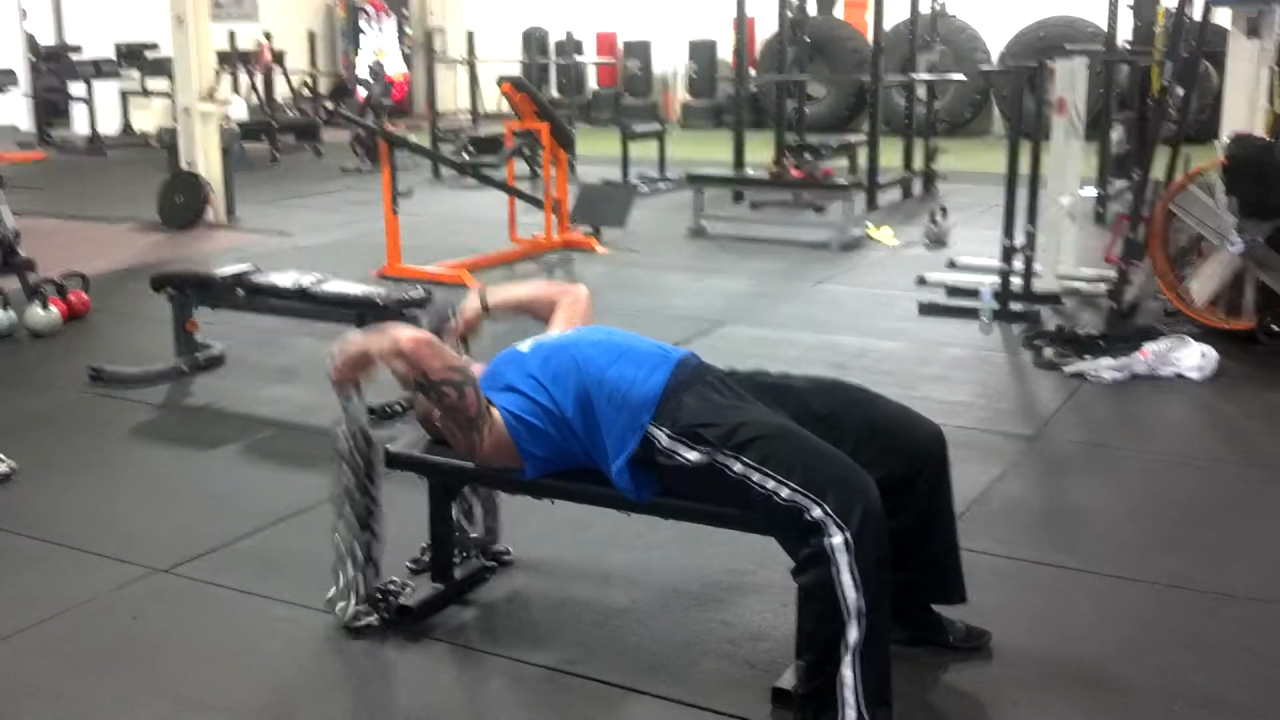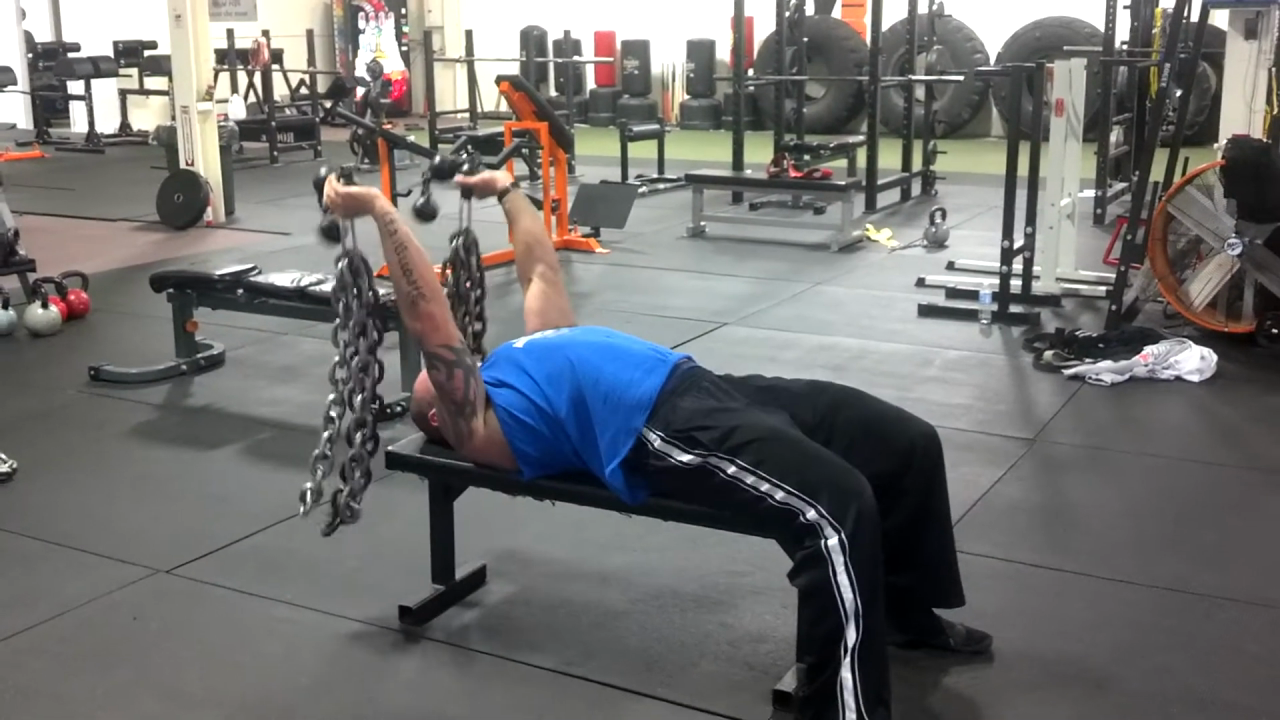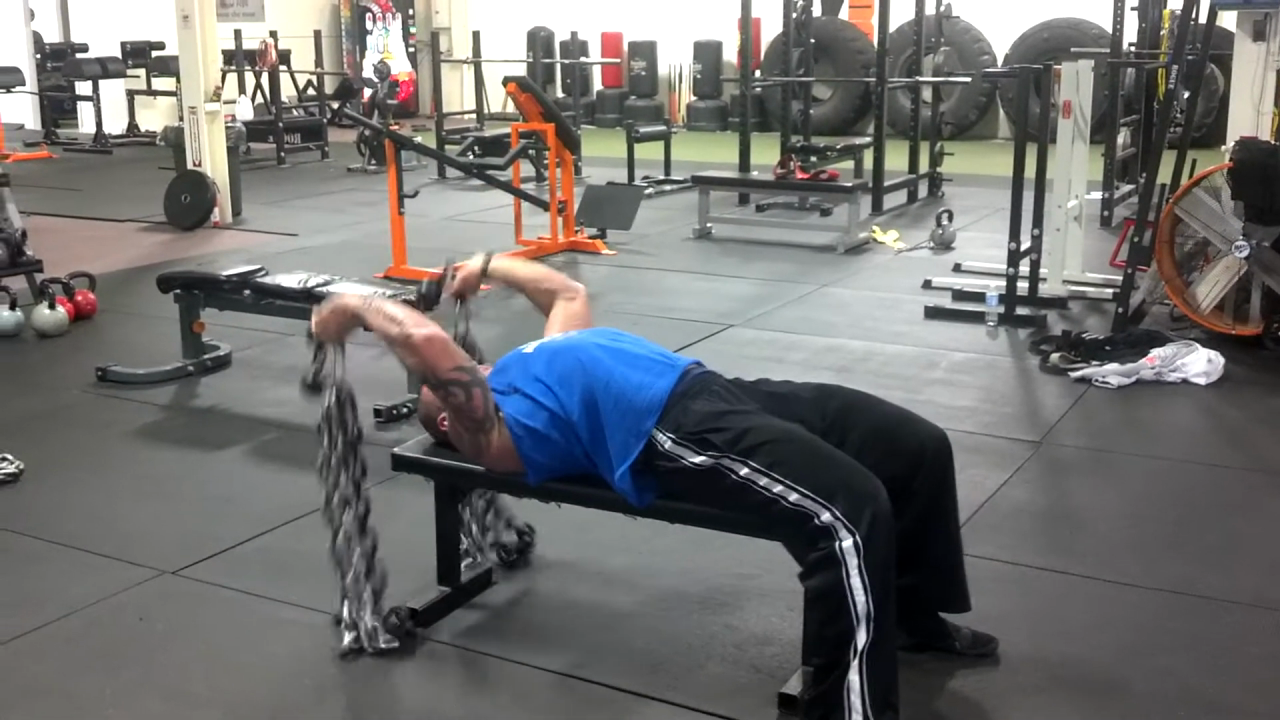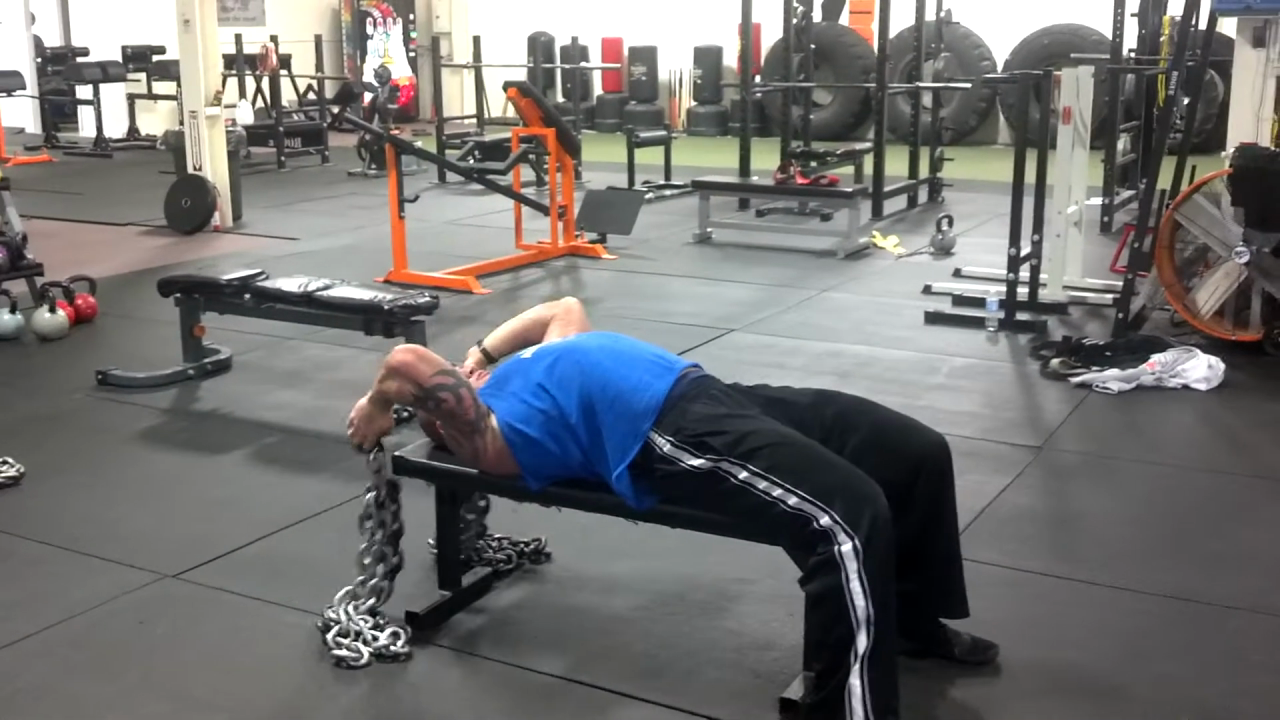
dt=0.5s
person 1, frame 1
left shoulder: (528, 373)
right shoulder: (484, 428)
left elbow: (573, 298)
right elbow: (415, 349)
left wrist: (485, 302)
right wrist: (359, 349)
left hip: (713, 384)
right hip: (669, 426)
left knee: (916, 445)
right knee: (845, 507)
left ankle: (907, 609)
person 1, frame 2
left shoulder: (531, 360)
right shoulder: (478, 426)
left elbow: (542, 272)
right elbow: (427, 313)
left wrist: (506, 189)
right wrist: (375, 205)
left hip: (709, 388)
right hip: (665, 429)
left knee: (909, 444)
right knee: (837, 509)
left ankle: (907, 610)
person 1, frame 3
left shoulder: (531, 370)
right shoulder: (488, 431)
left elbow: (571, 293)
right elbow: (425, 343)
left wrist: (485, 266)
right wrist: (351, 306)
left hip: (714, 391)
right hip: (672, 433)
left knee: (918, 447)
right knee: (851, 511)
left ankle: (914, 614)
person 1, frame 4
left shoulder: (528, 375)
right shoulder: (487, 434)
left elbow: (566, 308)
right elbow: (410, 362)
left wrist: (484, 346)
right wrist: (375, 404)
left hip: (709, 393)
right hip: (672, 436)
left knee: (918, 454)
right knee: (851, 517)
left ankle: (913, 621)
